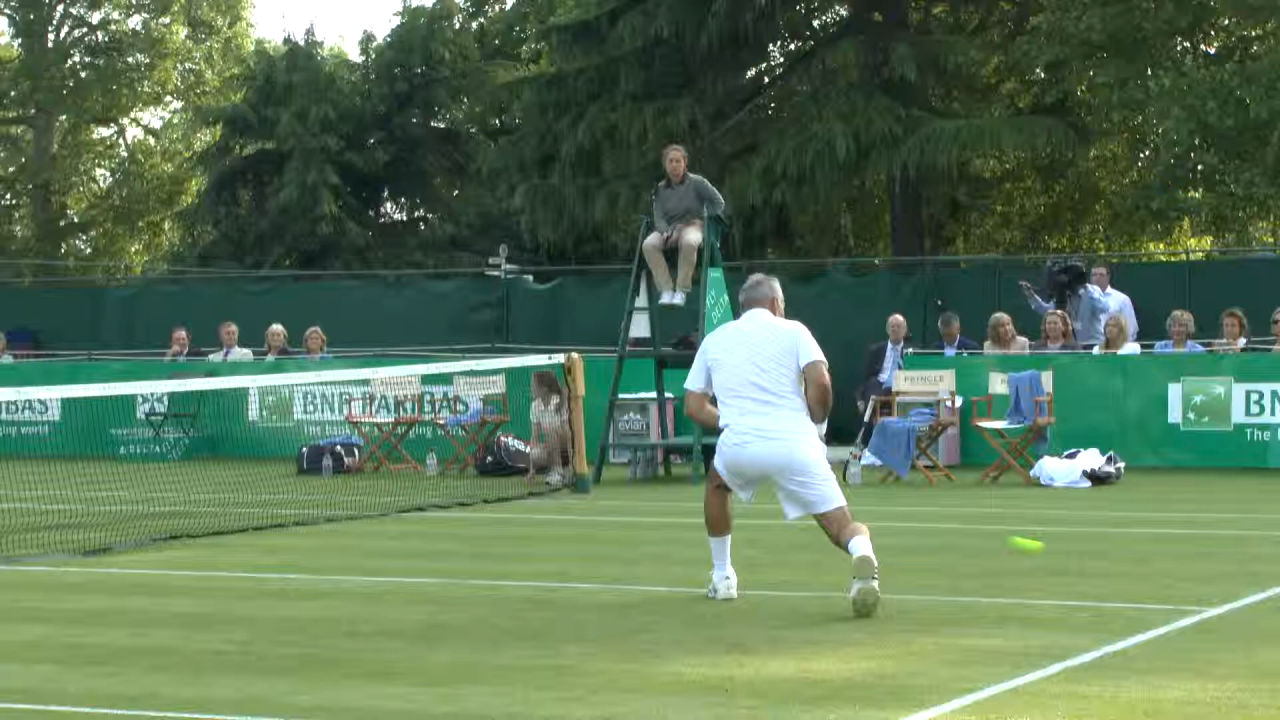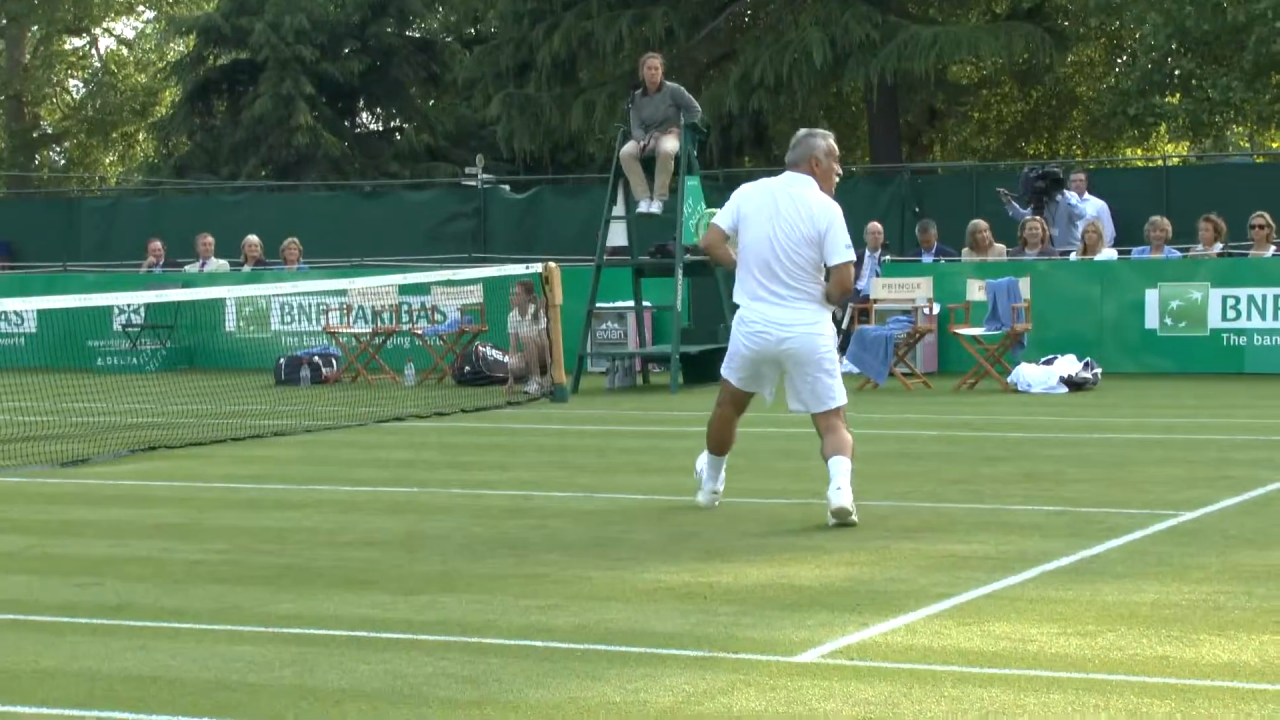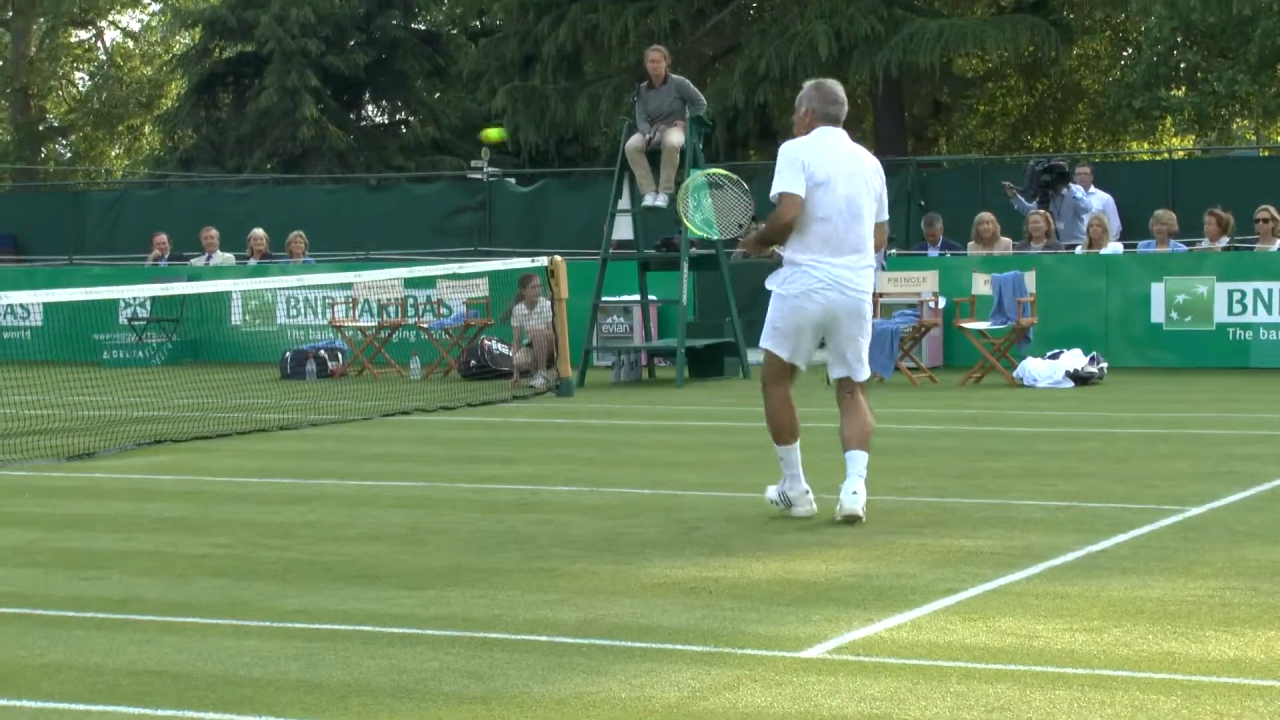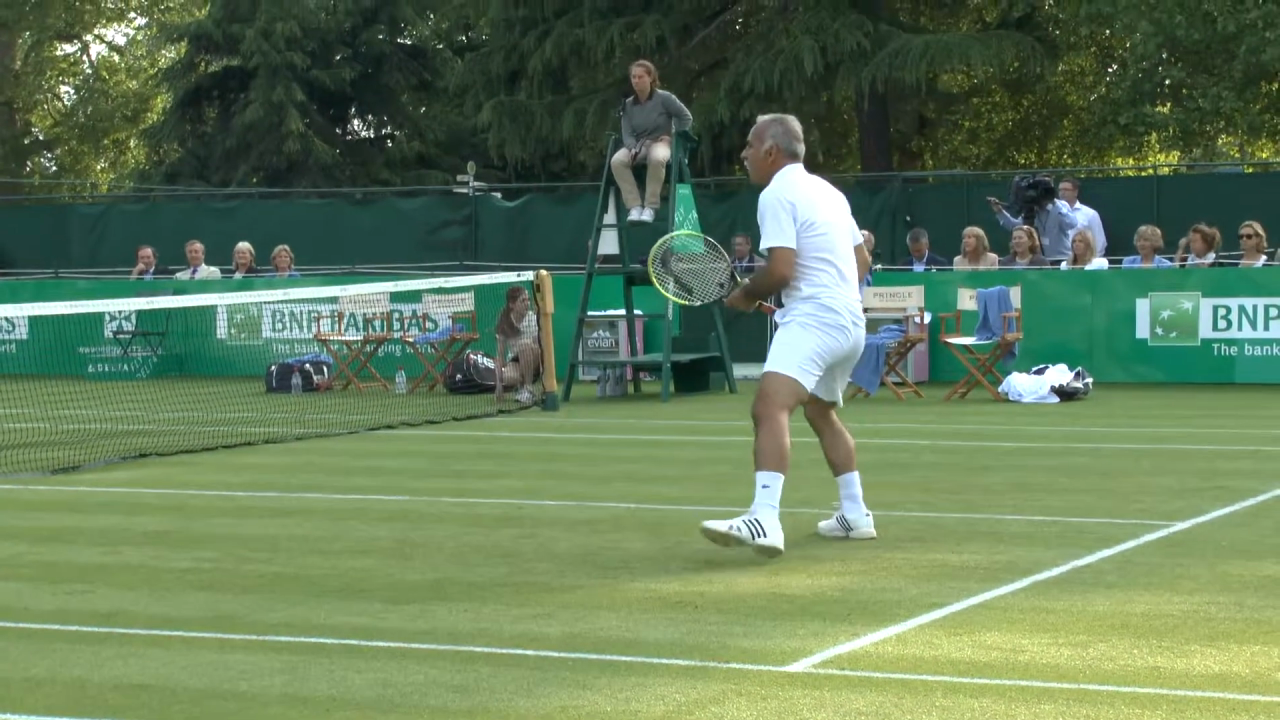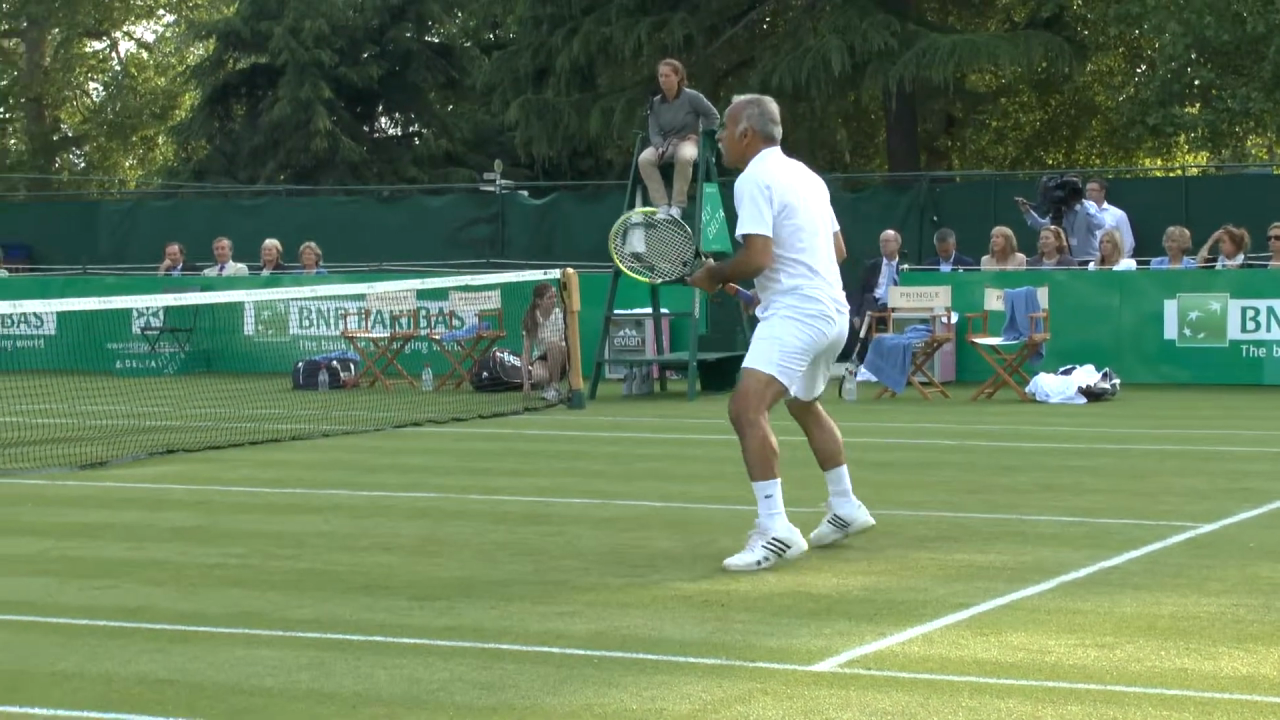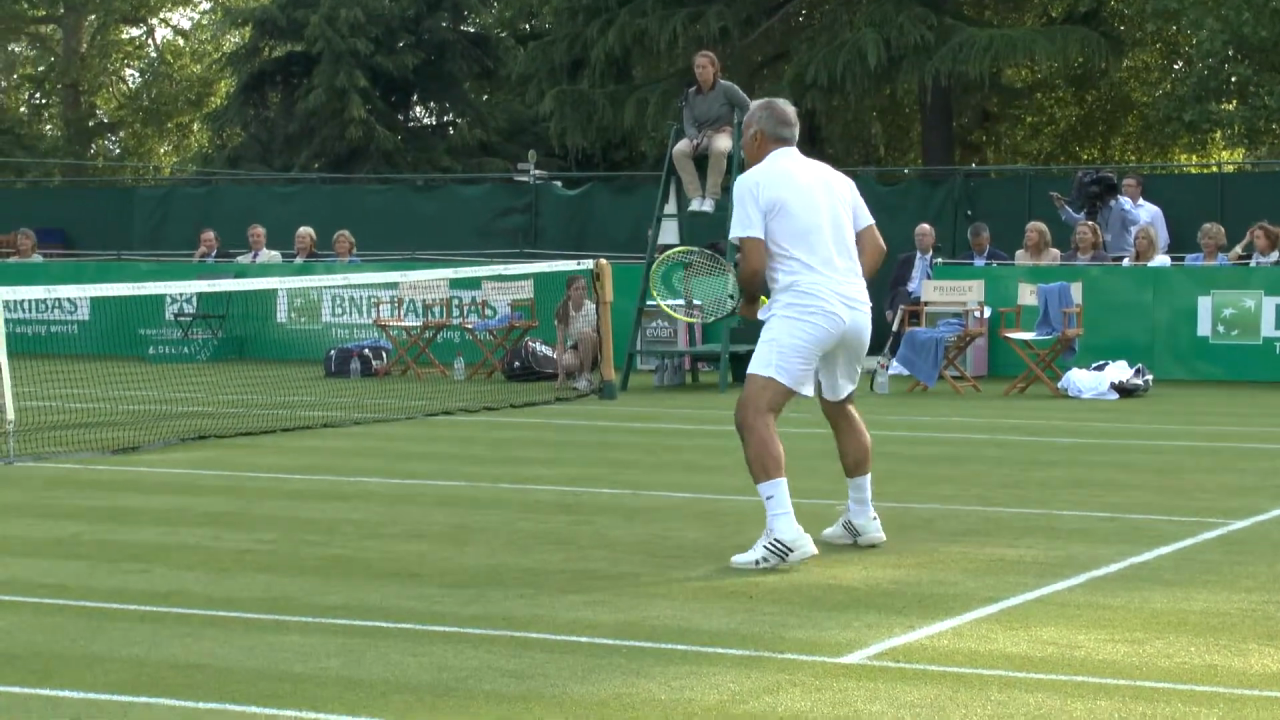
dt=0.4s
person 1, frame 1
left shoulder: (714, 340)
right shoulder: (792, 330)
left elbow: (693, 407)
right elbow: (820, 382)
right wrist: (816, 424)
left hip: (740, 444)
right hip: (794, 443)
left knee: (716, 485)
right knee: (845, 526)
left ankle: (722, 576)
right ankle: (862, 553)
person 1, frame 2
left shoulder: (748, 193)
right shoulder: (827, 209)
left elbow: (709, 243)
right elbow: (843, 284)
right wrist: (818, 303)
left hip: (754, 326)
right hip: (809, 331)
left knee: (729, 406)
right knee: (833, 424)
left ankle: (712, 482)
right ankle: (840, 489)
person 1, frame 3
left shoulder: (796, 151)
right shoulder: (869, 162)
left elbow: (788, 216)
right elbow: (880, 237)
left wrist: (758, 240)
left hip: (805, 285)
right hip: (856, 291)
left knee: (775, 382)
right knee: (853, 391)
left ankle: (795, 488)
right ankle: (855, 490)
person 1, frame 4
left shoulder: (777, 194)
right shoulder: (828, 192)
left elbow: (781, 271)
right elbow: (860, 261)
left wrist: (745, 293)
left hip: (813, 320)
right hip: (847, 322)
left knee: (769, 409)
right knee: (820, 412)
left ankle: (763, 520)
right ankle: (854, 514)
person 1, frame 5
left shoulder: (754, 179)
right shoulder: (805, 175)
left elbow: (757, 257)
right elbow: (838, 248)
left wrist: (712, 275)
left hip: (796, 315)
right hip: (830, 312)
left knee: (747, 409)
right knee: (805, 406)
left ankle: (775, 529)
right ankle: (846, 508)
person 1, frame 6
left shoulder: (752, 181)
right shoulder: (836, 177)
left elbow: (752, 265)
right elbow: (875, 248)
left wrist: (750, 301)
left hip: (802, 312)
right hip: (855, 313)
left knee: (754, 414)
right knee: (840, 408)
left ankle: (784, 533)
right ankle: (862, 517)
